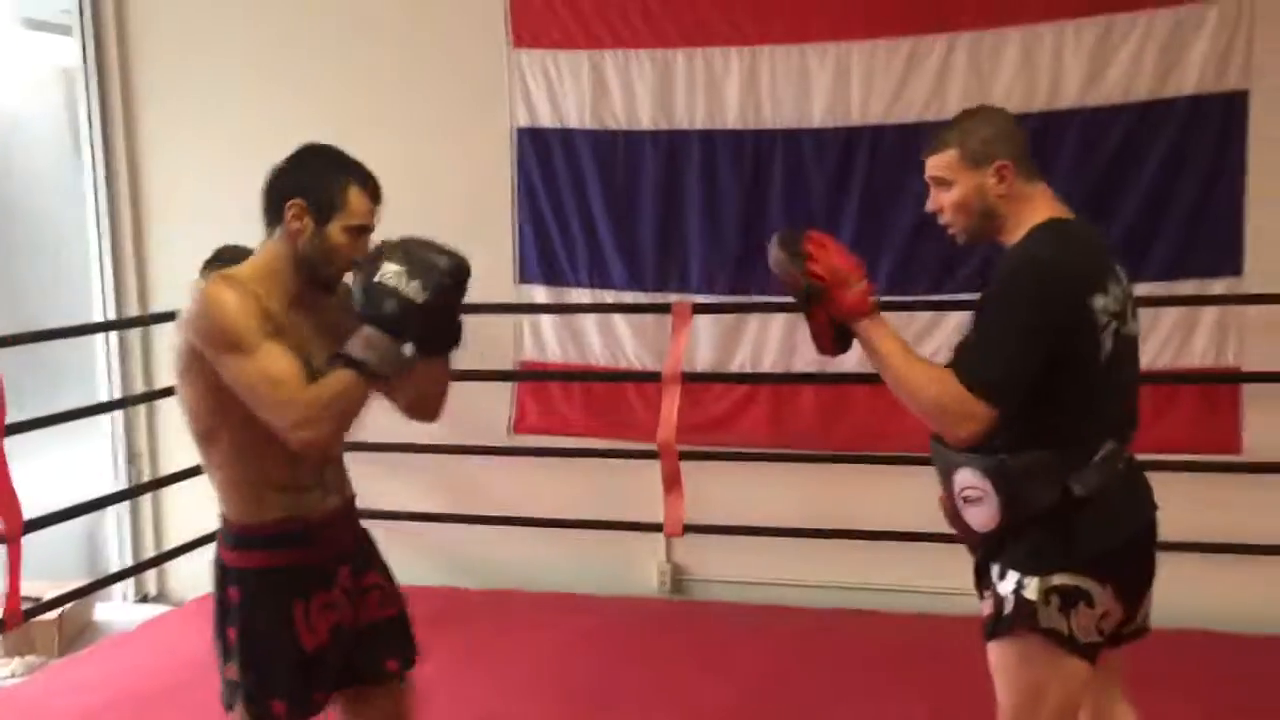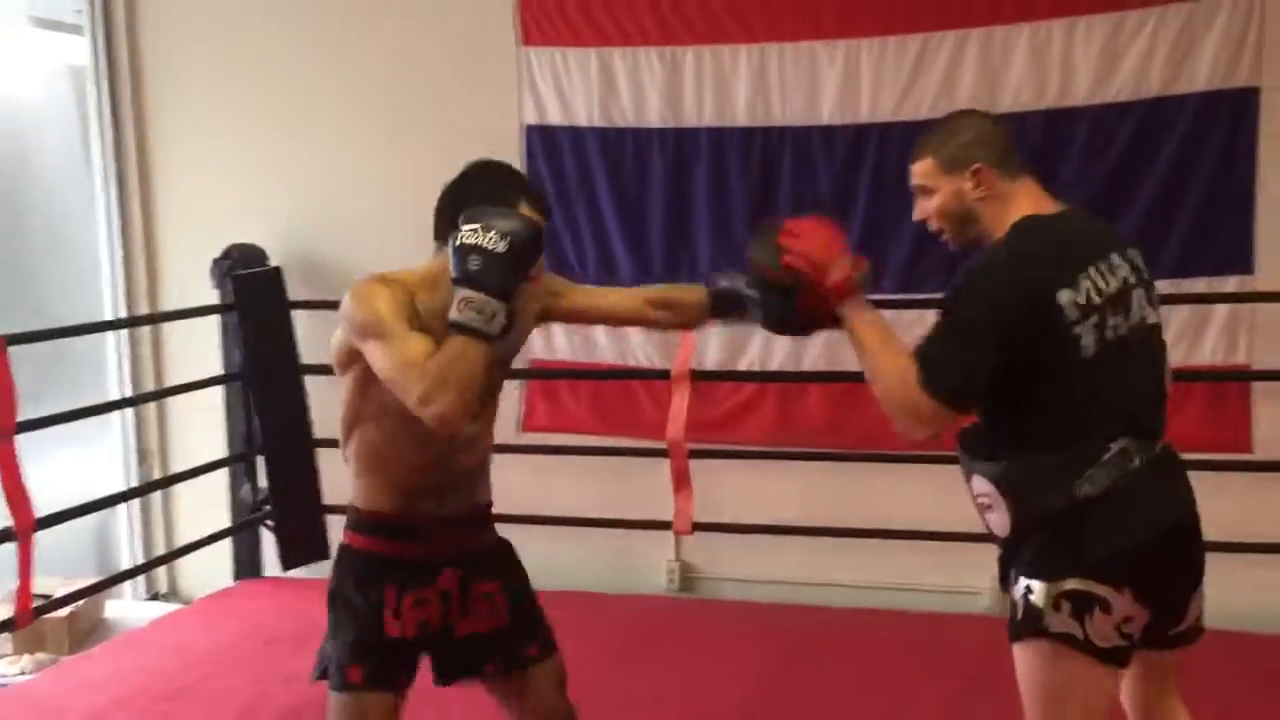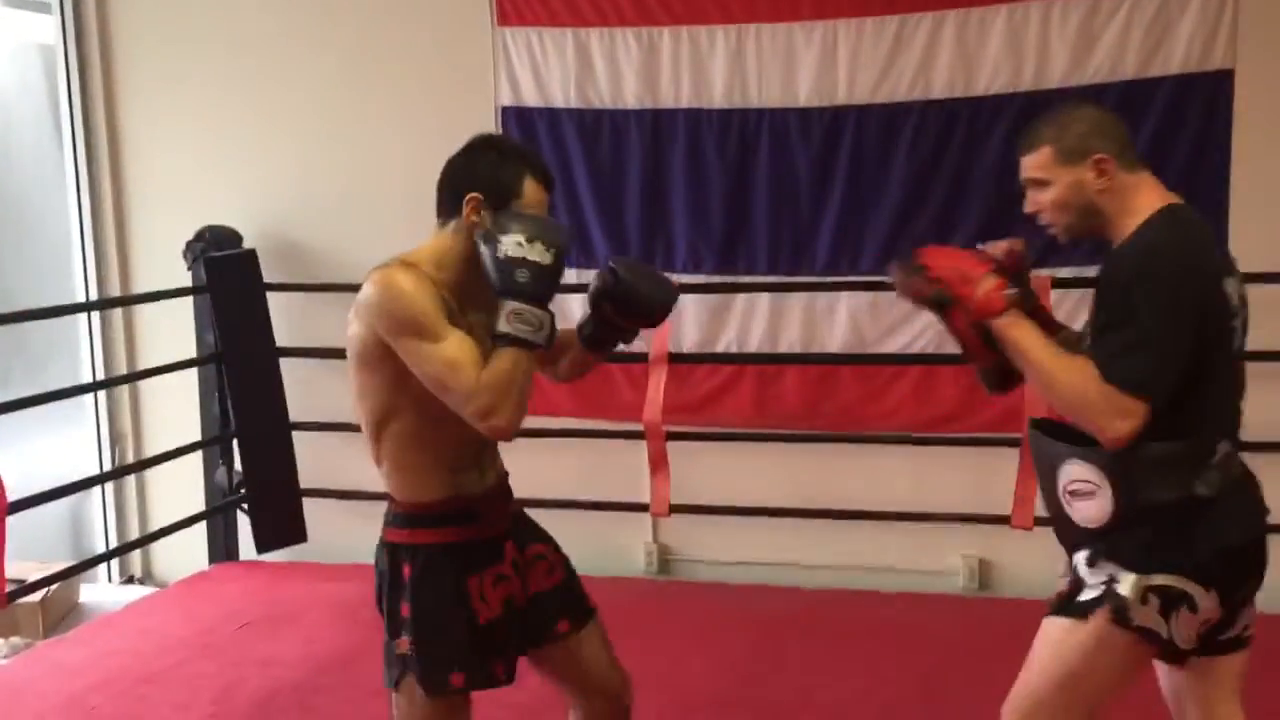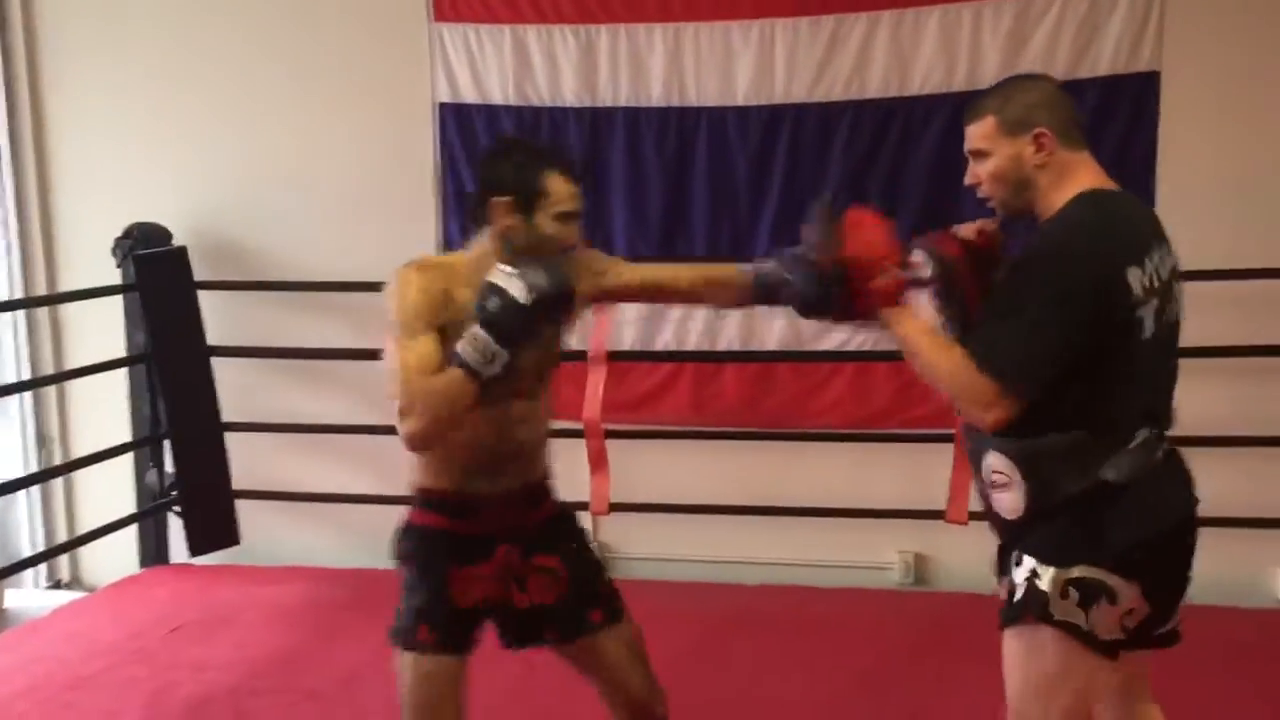
dt=0.4s
person 1, frame 1
left shoulder: (1035, 273)
right shoulder: (1081, 251)
left elbow: (961, 415)
left wrist: (860, 313)
right wrist: (987, 470)
left hip: (1060, 540)
right hip: (1100, 519)
person 1, frame 2
left shoulder: (1003, 274)
right shoulder: (1106, 244)
left elbow: (916, 413)
left wrist: (845, 292)
left hip: (1080, 537)
right hip: (1152, 512)
person 1, frame 3
left shoulder: (1156, 262)
right shoulder: (1182, 244)
left elbow: (1113, 415)
right elbow: (1113, 371)
left wrist: (996, 311)
right wrist: (1027, 309)
left hip: (1161, 543)
right hip: (1208, 526)
person 1, frame 4
left shoulder: (1065, 246)
right shoulder: (1121, 224)
left elbow: (986, 401)
left wrist: (885, 289)
left hip: (1084, 529)
right hip: (1134, 512)
person 2, frame 1
left shoulder: (332, 300)
right shoulder: (221, 305)
left elbow: (421, 404)
right elbow: (307, 429)
left wrist: (434, 329)
right wrist: (379, 330)
left hip: (347, 548)
right hip: (268, 571)
person 2, frame 2
left shoulder: (522, 293)
right shoulder: (377, 301)
left elbow: (647, 304)
right elbow: (442, 408)
left wrist: (732, 295)
right wrist: (481, 294)
left hip: (474, 549)
right hip: (381, 563)
person 2, frame 3
left shoulder: (487, 279)
right shoulder: (396, 290)
left elbow: (561, 363)
right elbow: (495, 414)
left wrist: (606, 323)
right wrist: (524, 298)
left hip: (505, 526)
right hip: (430, 550)
person 2, frame 4
left shoulder: (568, 273)
right shoulder: (420, 286)
left elbow: (680, 282)
right elbow: (419, 426)
left wrist: (772, 277)
right wrist: (492, 331)
left hip: (536, 524)
right hip: (445, 540)
